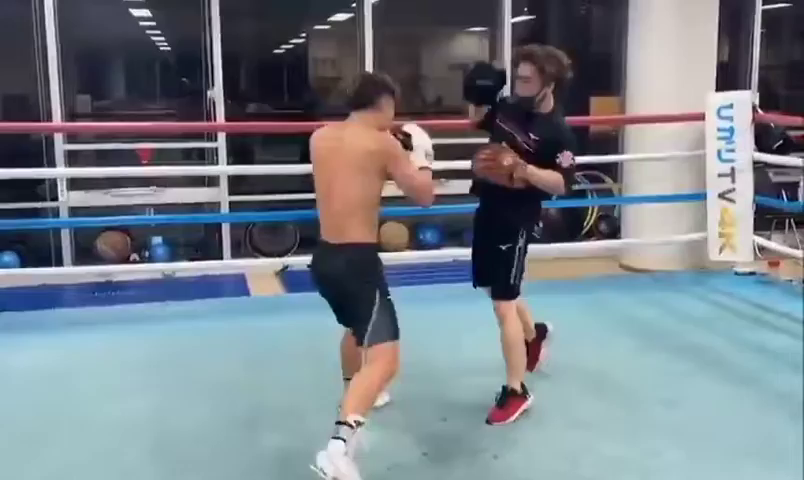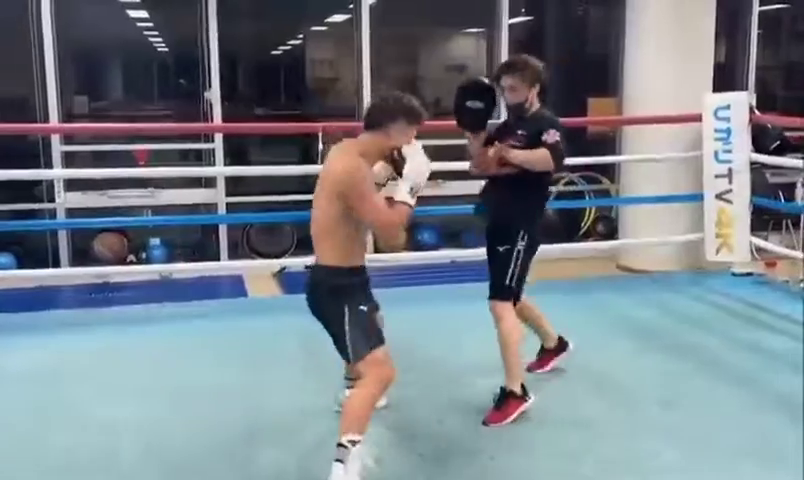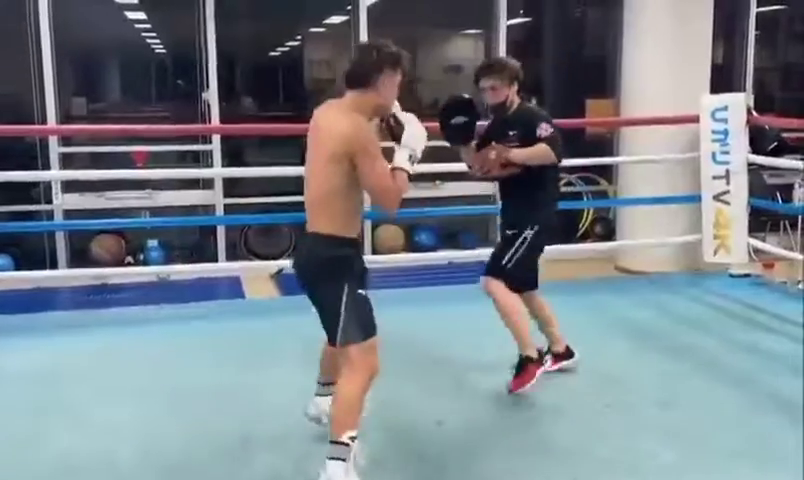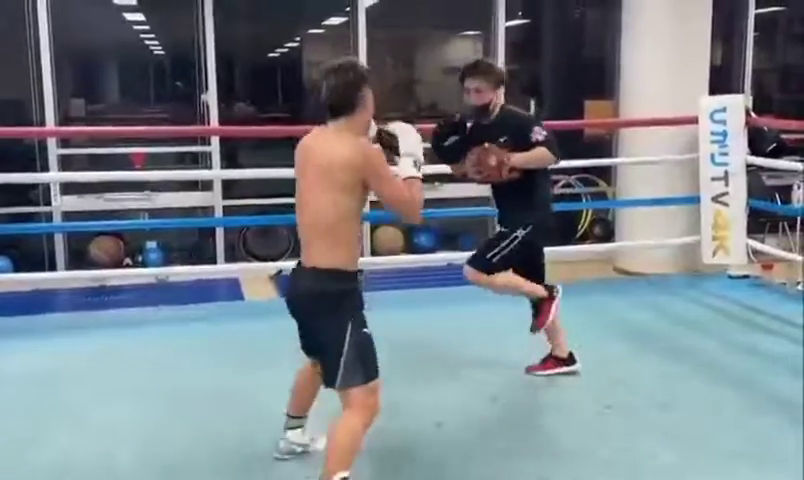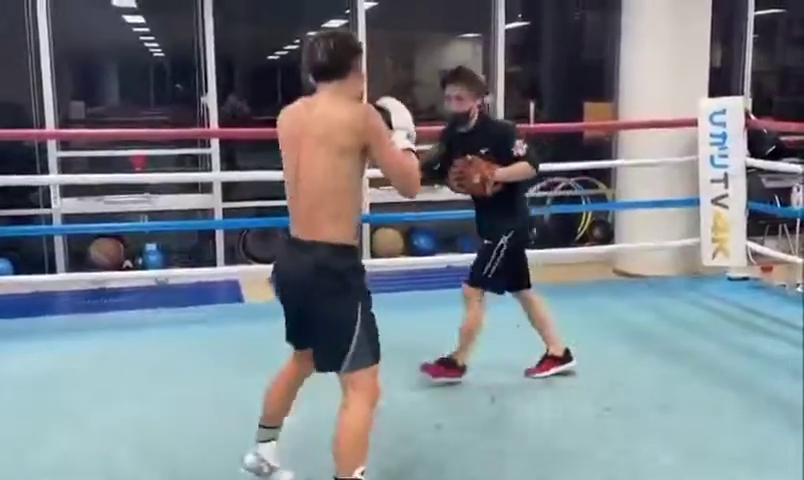
dt=0.2s
person 1, frame 1
left shoulder: (320, 138)
right shoulder: (381, 142)
right elbow: (424, 194)
right wrist: (419, 156)
left hip: (326, 258)
right hip: (355, 262)
left knee: (358, 328)
right knee: (383, 360)
left ankle: (356, 391)
person 1, frame 2
left shoulder: (346, 151)
right shoulder: (353, 169)
right elbow: (391, 234)
left wrist: (395, 170)
right wrist: (410, 184)
left hip: (338, 275)
right hip: (335, 283)
left knee: (371, 326)
right knee: (377, 371)
left ankle: (357, 400)
person 1, frame 3
left shoulder: (326, 112)
right shoulder: (357, 131)
right elbow: (389, 199)
left wrist: (380, 120)
right wrist: (407, 151)
left hip: (315, 248)
right hip: (333, 254)
left knee: (345, 335)
right knee: (362, 363)
left ankle: (324, 400)
person 1, frame 4
left shoulder: (309, 143)
right shoulder: (364, 153)
right elbow: (410, 211)
right wrist: (412, 159)
left hip: (304, 281)
right hip: (333, 288)
left knee: (319, 360)
right knee: (363, 402)
left ankle: (292, 434)
person 1, frame 5
left shoulder: (290, 117)
right shoulder: (361, 116)
right elbow: (409, 183)
right wrist: (403, 133)
left hip: (295, 265)
right hip: (337, 266)
left knee: (302, 357)
right knee: (363, 390)
person 2, frame 1
left shoulder: (556, 130)
right shoulder: (511, 108)
left elbow: (559, 184)
right elbow: (479, 118)
left wrist: (520, 168)
right wrist: (479, 100)
left hip: (515, 223)
right hip: (487, 213)
left knee: (503, 304)
right knee: (501, 292)
left ankle: (516, 391)
right ankle: (532, 333)
person 2, frame 2
left shoulder: (544, 123)
right shoulder: (507, 126)
left elbow: (550, 160)
right elbow: (482, 166)
left wrist: (505, 153)
right wrist: (474, 130)
left hip: (520, 226)
right hip: (498, 223)
left knee: (501, 304)
right knee: (512, 298)
left ankle: (514, 392)
right ankle: (554, 344)
person 2, frame 3
left shoulder: (532, 118)
right shoulder: (493, 128)
left elbow: (551, 152)
right elbow: (481, 170)
left wrist: (508, 155)
right wrist: (466, 145)
left hip: (535, 218)
right hip: (514, 217)
left knee: (495, 284)
right knee: (523, 290)
left ankle: (529, 357)
right ankle: (560, 352)
person 2, frame 4
left shoulder: (518, 120)
right shoulder: (473, 129)
left elbow: (550, 154)
right elbow: (469, 169)
left wrist: (510, 159)
right wrist: (457, 162)
left hip: (530, 215)
right hip: (514, 216)
left knee: (475, 271)
right knee: (530, 284)
left ankle: (544, 295)
right ankle: (562, 355)
person 2, frame 5
left shoulder: (499, 130)
right shoulder: (451, 136)
left elbow: (531, 166)
right elbow: (453, 176)
left wrist: (493, 174)
right wrist: (445, 176)
left hip: (510, 222)
right hip: (491, 222)
left knee: (473, 290)
right knee: (521, 290)
left ankle: (456, 362)
right ankle: (558, 354)
